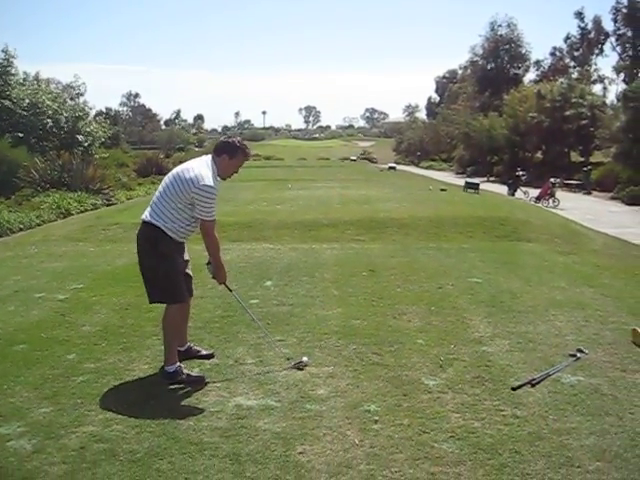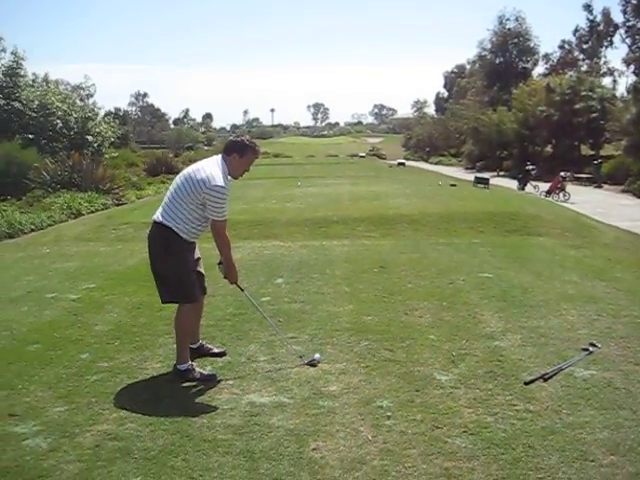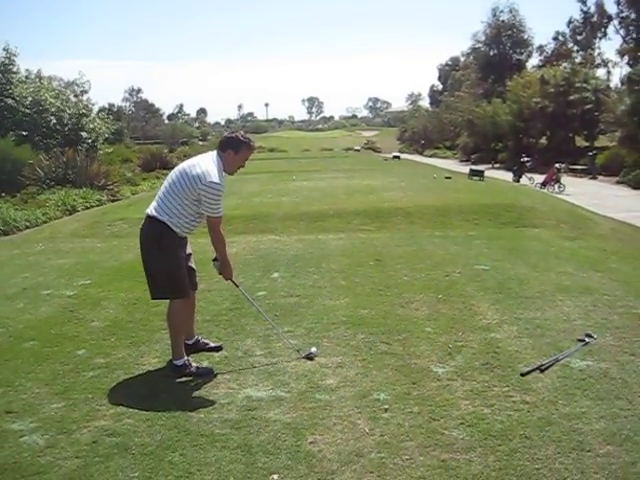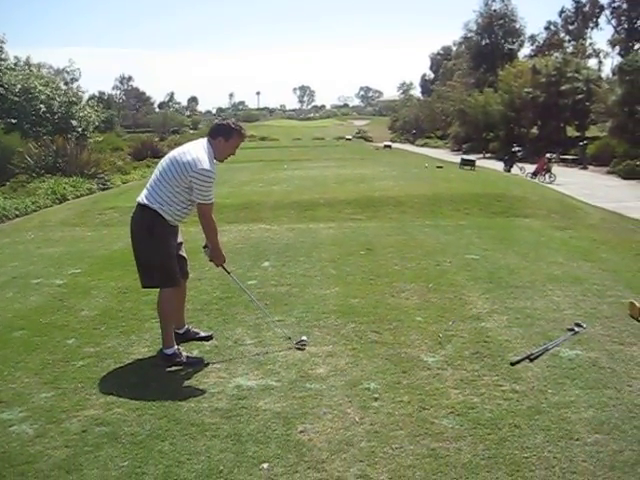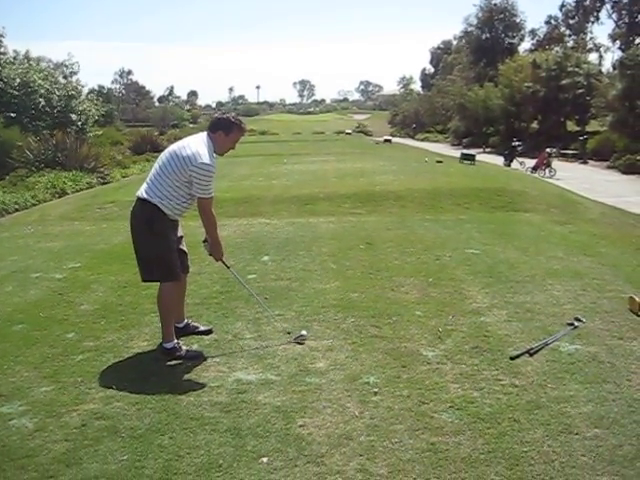
dt=0.4s
person 1, frame 1
left shoulder: (200, 166)
right shoulder: (205, 183)
left elbow: (203, 227)
right elbow: (208, 232)
left wrist: (213, 260)
right wrist: (218, 266)
left hip: (168, 237)
right hip: (158, 239)
left knee: (184, 295)
right knee: (175, 300)
left ankle: (182, 346)
right ankle: (171, 367)
person 1, frame 2
left shoulder: (210, 166)
right shoulder: (216, 183)
left elbow: (214, 227)
right elbow: (219, 232)
left wrist: (224, 259)
right wrist: (230, 265)
left hip: (180, 237)
right hip: (169, 239)
left knee: (198, 292)
right knee: (188, 300)
left ankle: (194, 344)
right ankle: (183, 364)
person 1, frame 3
left shoulder: (206, 161)
right shoulder: (212, 180)
left elbow: (211, 225)
right elbow: (215, 229)
left wrist: (220, 257)
right wrist: (225, 263)
left hip: (171, 231)
right hip: (162, 234)
left knee: (189, 288)
right knee: (179, 295)
left ankle: (190, 339)
right ankle: (178, 360)
person 1, frame 4
left shoulder: (196, 149)
right shoulder: (203, 167)
left elbow: (201, 210)
right elbow: (206, 215)
left wrist: (210, 241)
right wrist: (216, 249)
left hip: (162, 219)
right hip: (153, 222)
left knee: (180, 276)
right knee: (169, 283)
left ankle: (180, 329)
right ankle: (168, 349)
person 1, frame 5
left shoulder: (196, 143)
right shoulder: (203, 161)
left elbow: (202, 205)
right elbow: (206, 210)
left wrist: (209, 235)
right wrist: (215, 243)
left hip: (162, 214)
right hip: (153, 216)
left knee: (181, 270)
right knee: (170, 277)
left ankle: (180, 323)
right ankle: (168, 343)
